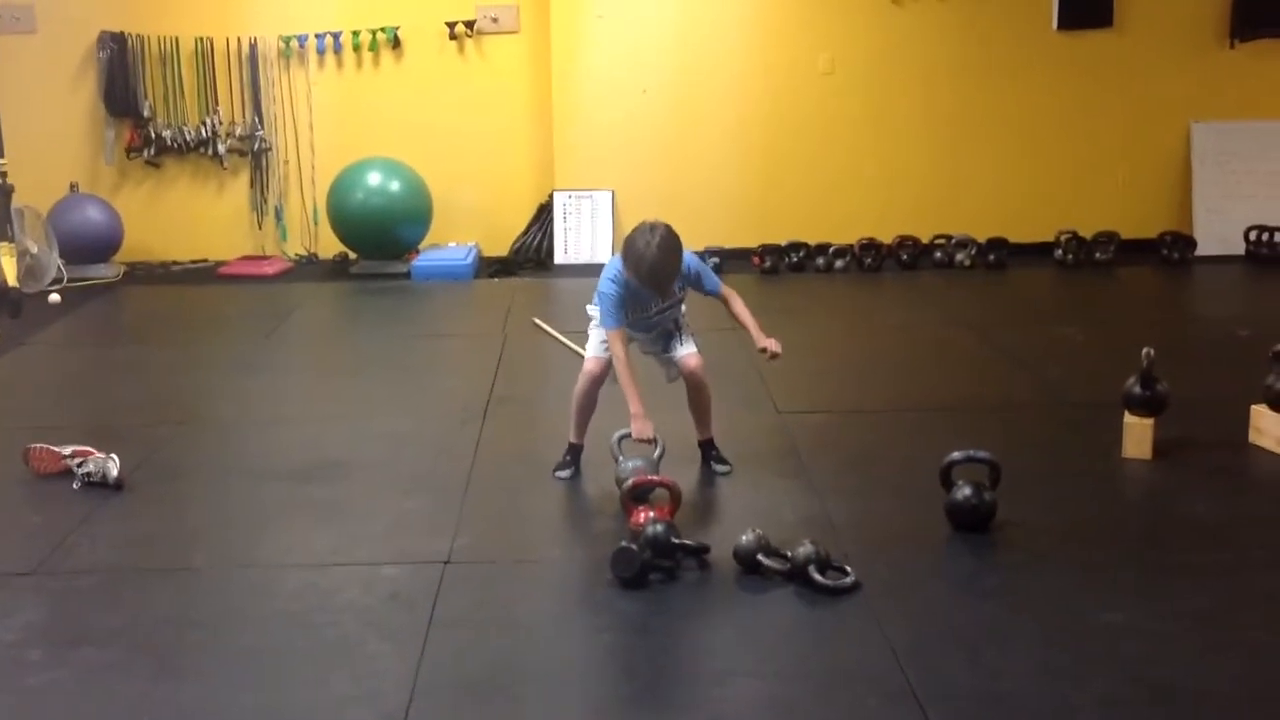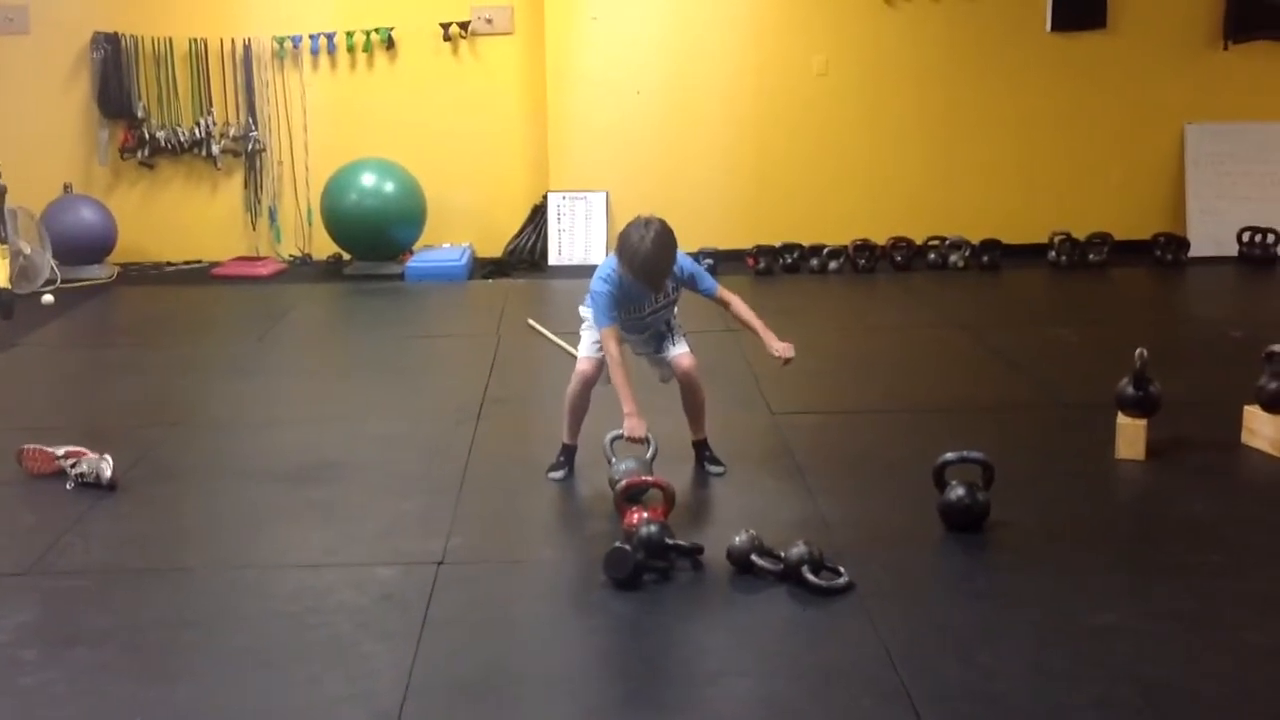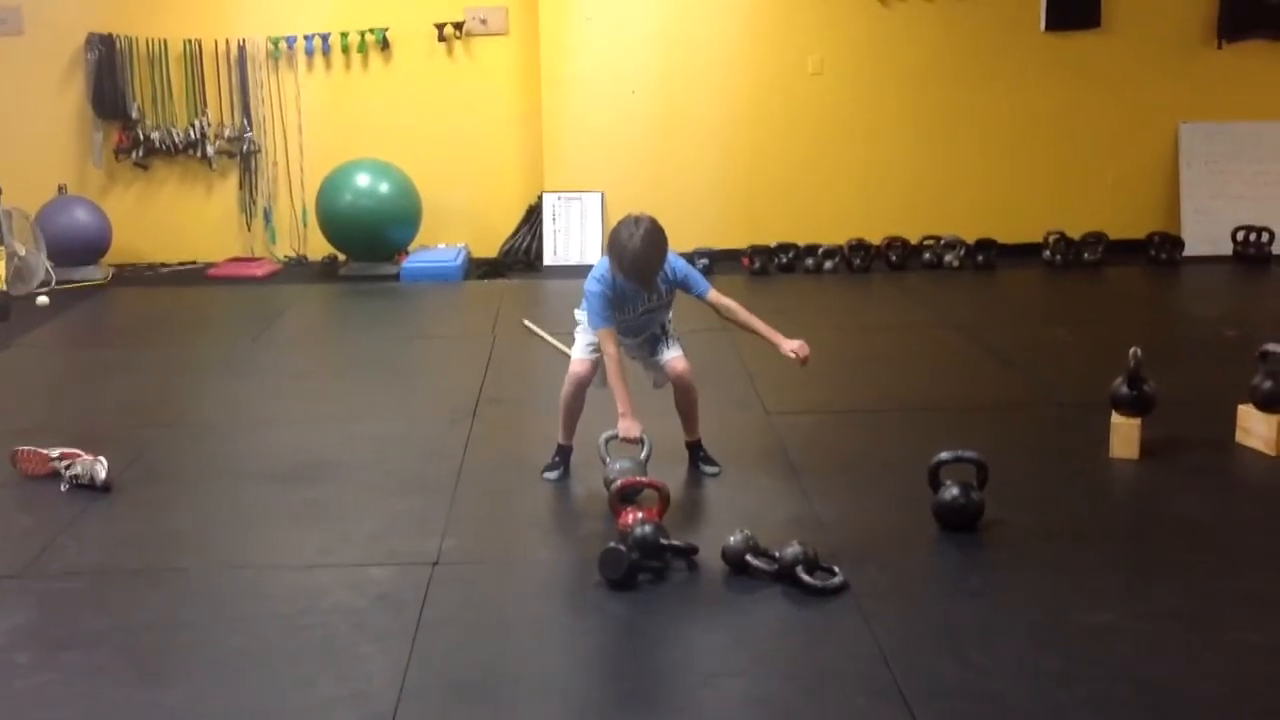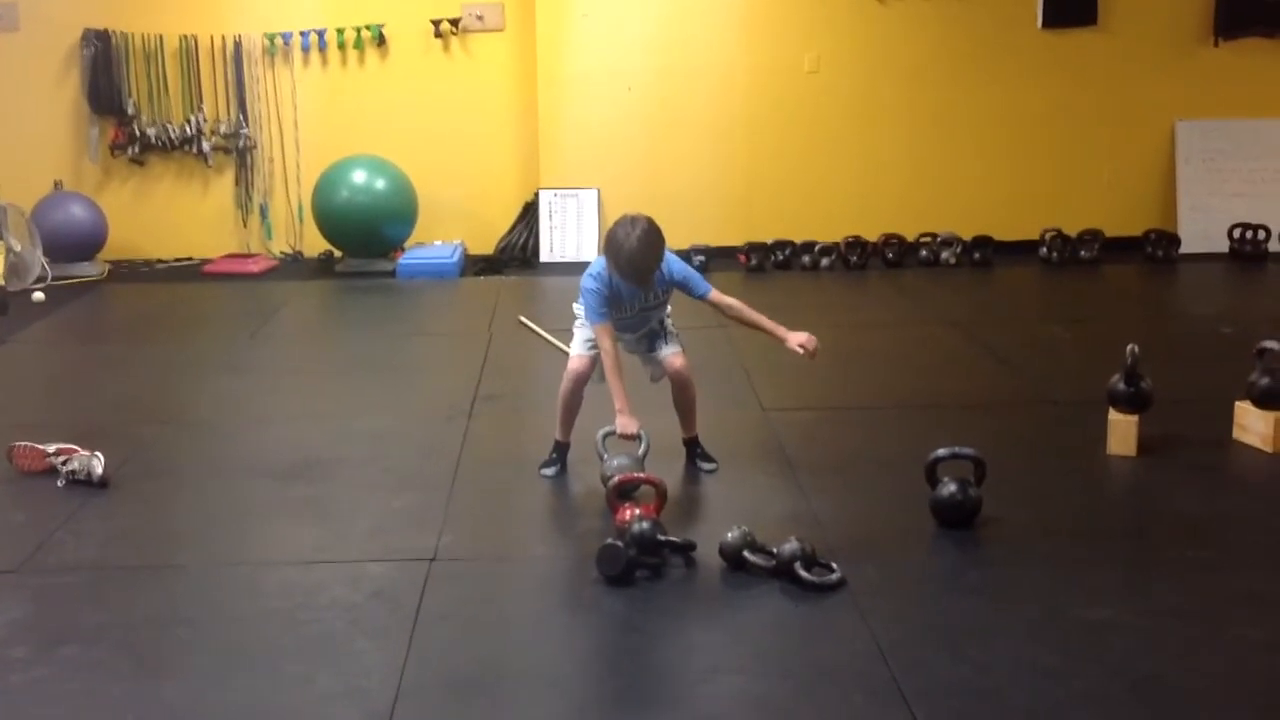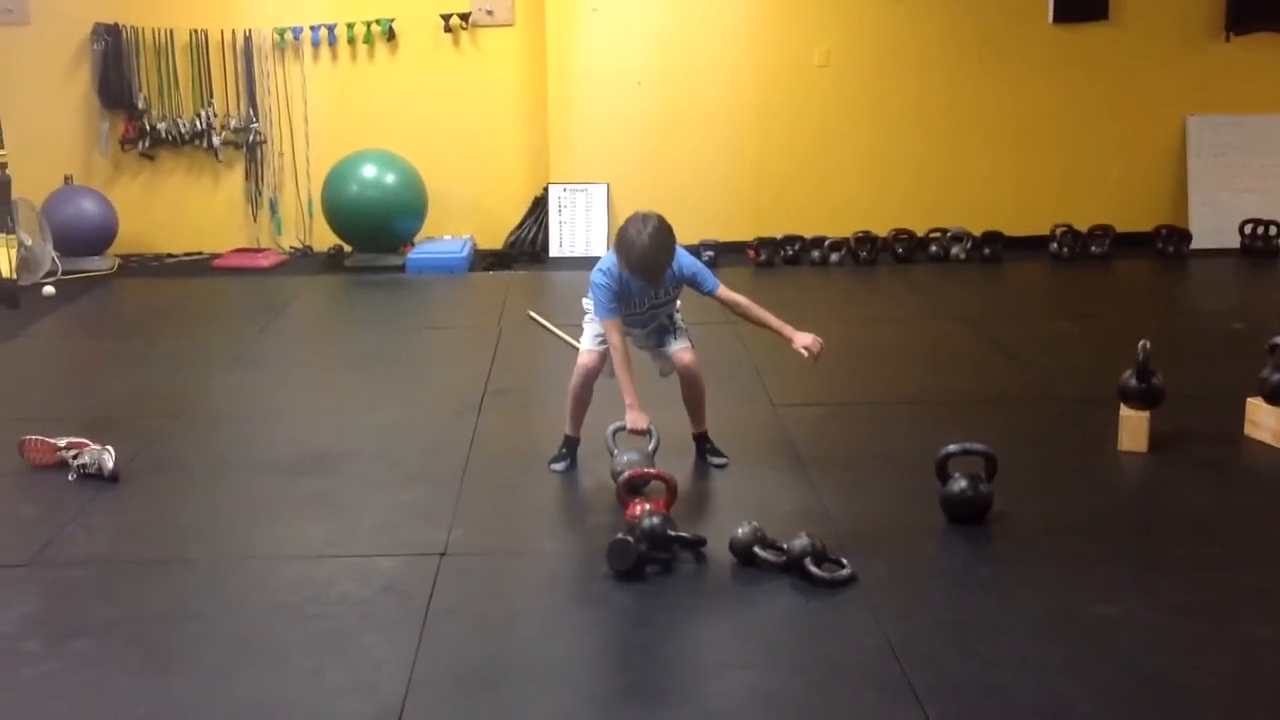
dt=0.4s
person 1, frame 1
left shoulder: (687, 264)
right shoulder: (612, 281)
left elbow: (727, 295)
right elbow: (618, 351)
left wrist: (757, 335)
right wrist: (638, 414)
left hip: (664, 323)
right hip: (612, 321)
left knee: (694, 368)
right knee: (592, 371)
left ankle: (708, 446)
right ankle: (573, 449)
person 1, frame 2
left shoulder: (680, 265)
right shoulder: (605, 280)
left elbow: (727, 299)
right elbow: (612, 349)
left wrist: (771, 339)
right wrist: (631, 413)
left hip: (657, 325)
right hip: (604, 324)
left knee: (687, 369)
right knee: (585, 372)
left ankle: (702, 447)
right ankle: (567, 450)
person 1, frame 3
left shoulder: (672, 267)
right shoulder: (599, 282)
left elbow: (722, 304)
right elbow: (610, 350)
left wrist: (780, 341)
right wrist: (626, 415)
left hip: (652, 328)
right hip: (600, 327)
left knee: (681, 373)
right knee: (578, 374)
left ankle: (695, 448)
right ankle: (562, 451)
person 1, frame 4
left shoulder: (669, 266)
right shoulder: (595, 280)
left elbow: (724, 303)
right elbow: (608, 347)
left wrist: (785, 335)
right wrist: (622, 411)
left hip: (649, 324)
right hip: (598, 323)
left knee: (679, 369)
right knee: (577, 371)
left ankle: (692, 444)
right ankle: (560, 448)
person 1, frame 5
left shoulder: (681, 262)
right shoulder: (605, 275)
left elbow: (733, 300)
right elbow: (616, 341)
left wrist: (792, 334)
right wrist: (632, 407)
left hip: (659, 318)
right hip: (608, 317)
left knee: (688, 364)
right knee: (587, 365)
left ankle: (702, 440)
right ankle: (569, 443)
